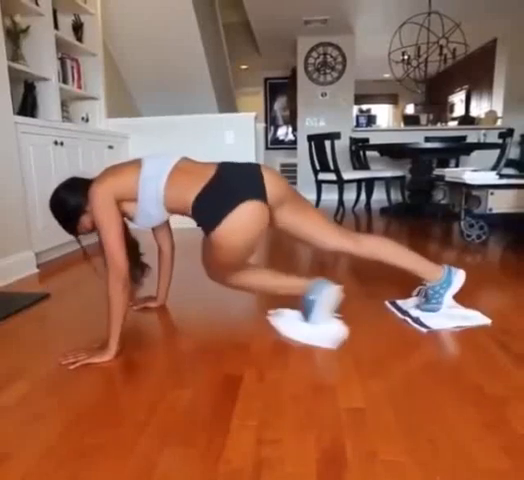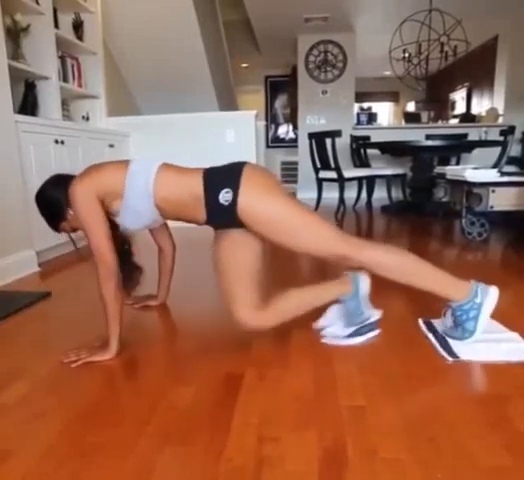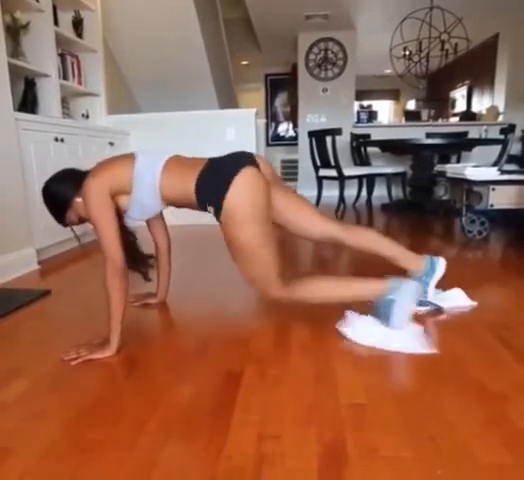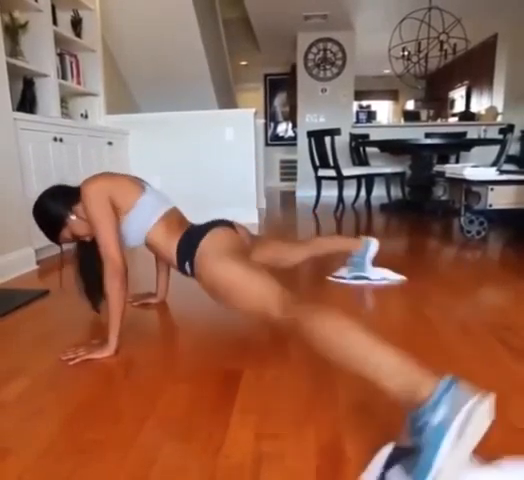
dt=1s
person 1, frame 1
left shoulder: (101, 192)
right shoulder: (133, 184)
left elbow: (119, 270)
right elbow: (165, 242)
left wrist: (110, 347)
right wrist: (159, 298)
left hip: (233, 206)
right hip: (252, 176)
left knee: (219, 270)
right knee: (344, 239)
left ankle: (312, 290)
right ankle: (440, 276)
person 1, frame 2
left shoulder: (83, 189)
right shoulder: (114, 191)
left elbow: (107, 267)
right elbow: (165, 241)
left wrist: (111, 344)
right wrist: (161, 296)
left hip: (236, 189)
right hip: (226, 207)
left knee: (347, 248)
right knee: (252, 317)
left ankle: (468, 295)
right ankle: (348, 288)
person 1, frame 3
left shoulder: (92, 189)
right shoulder: (117, 181)
left elbow: (114, 263)
right elbow: (159, 233)
left wrist: (111, 342)
right wrist: (161, 293)
left hip: (233, 187)
right hip: (245, 168)
left knee: (277, 290)
right knee: (331, 231)
left ankle: (393, 289)
right ankle: (421, 266)
person 1, frame 4
left shoulder: (94, 189)
right shoulder: (118, 190)
left elbow: (115, 264)
left wrist: (111, 343)
right wrist: (159, 292)
left hip: (209, 249)
right hip: (221, 233)
left knee: (289, 311)
right knee: (297, 250)
right ankle: (358, 245)
